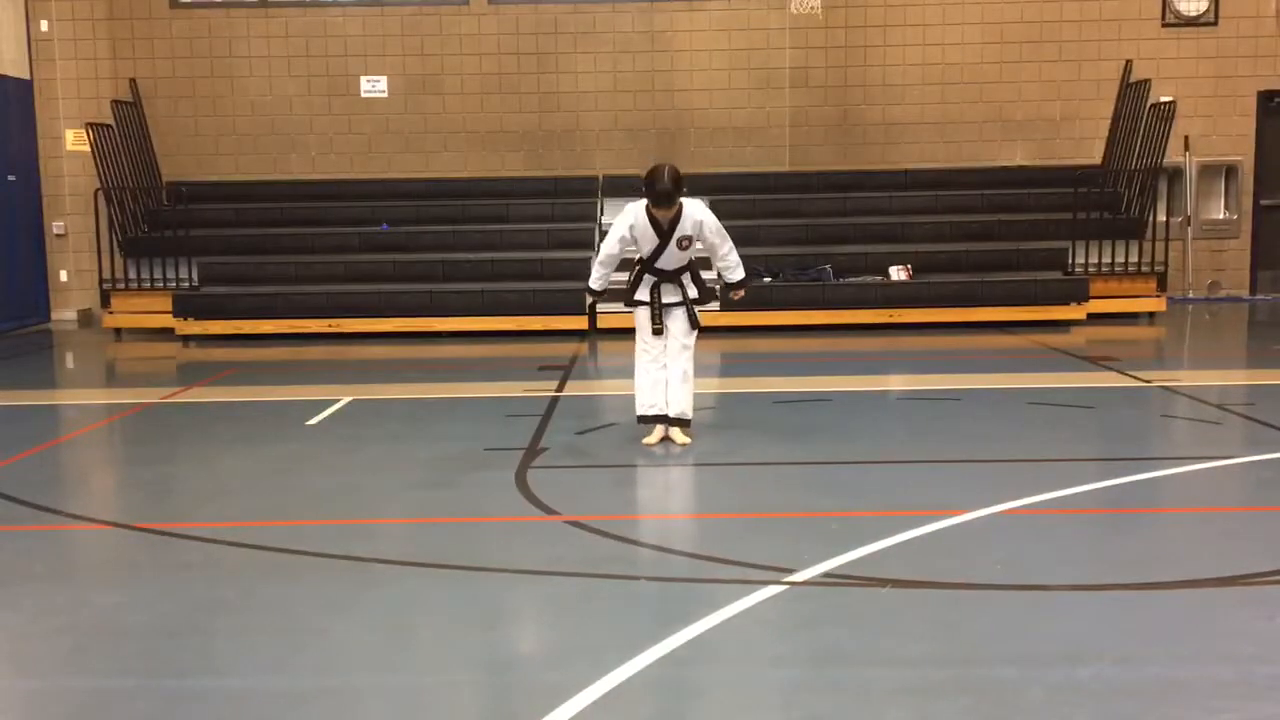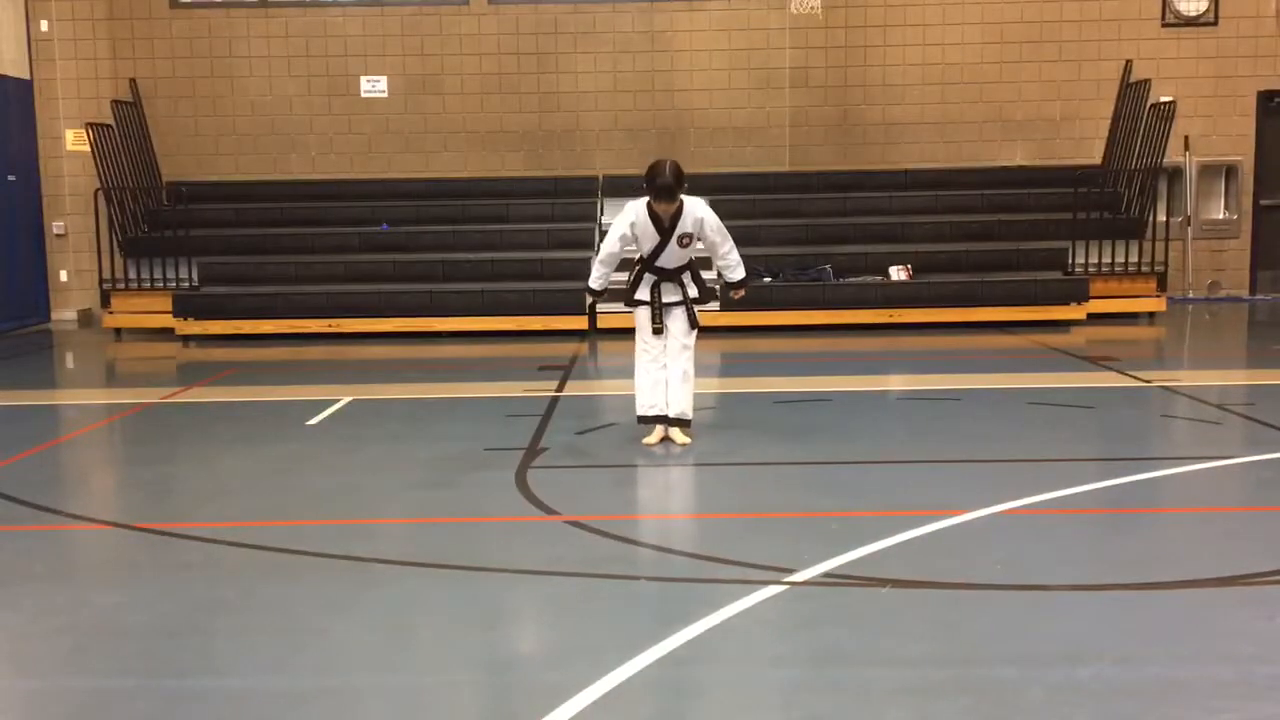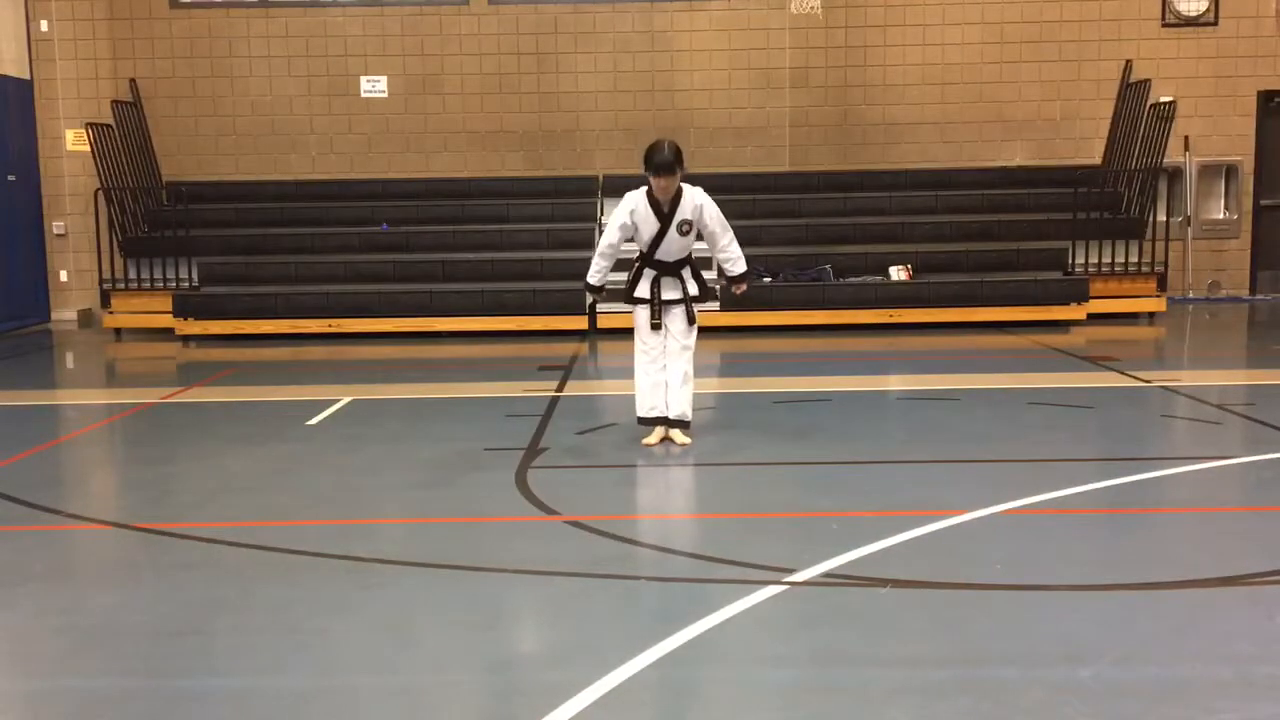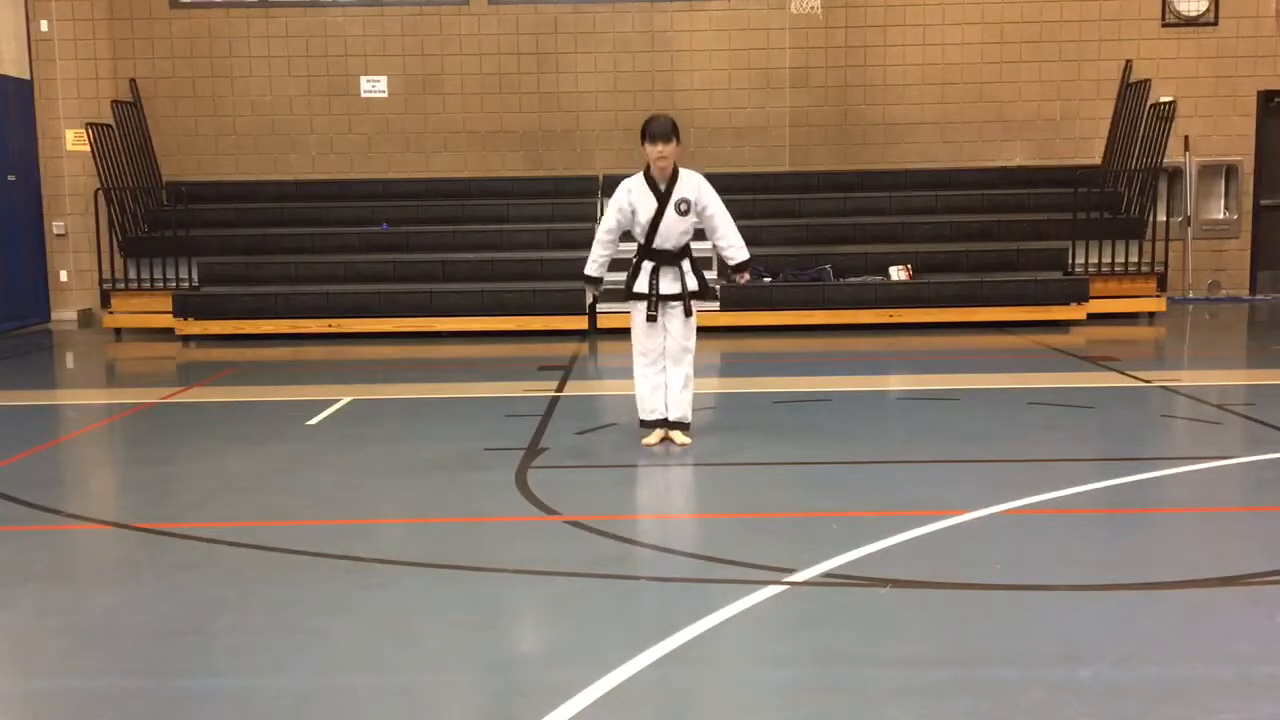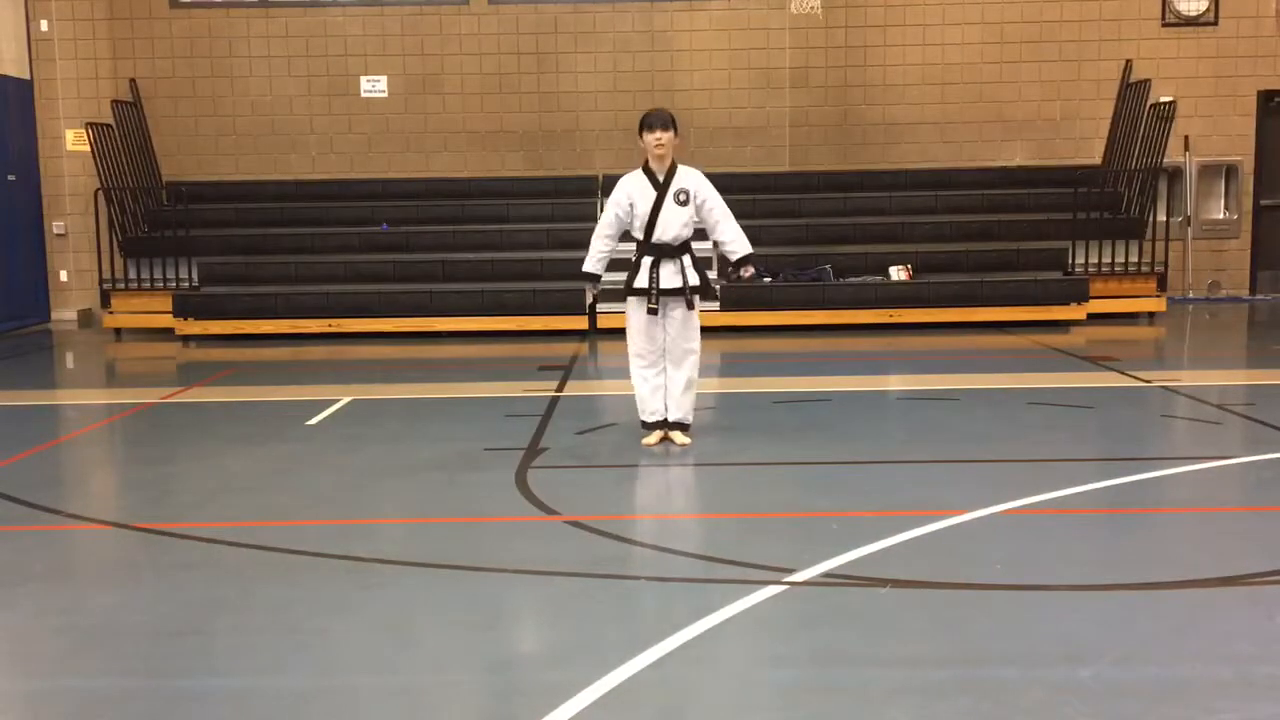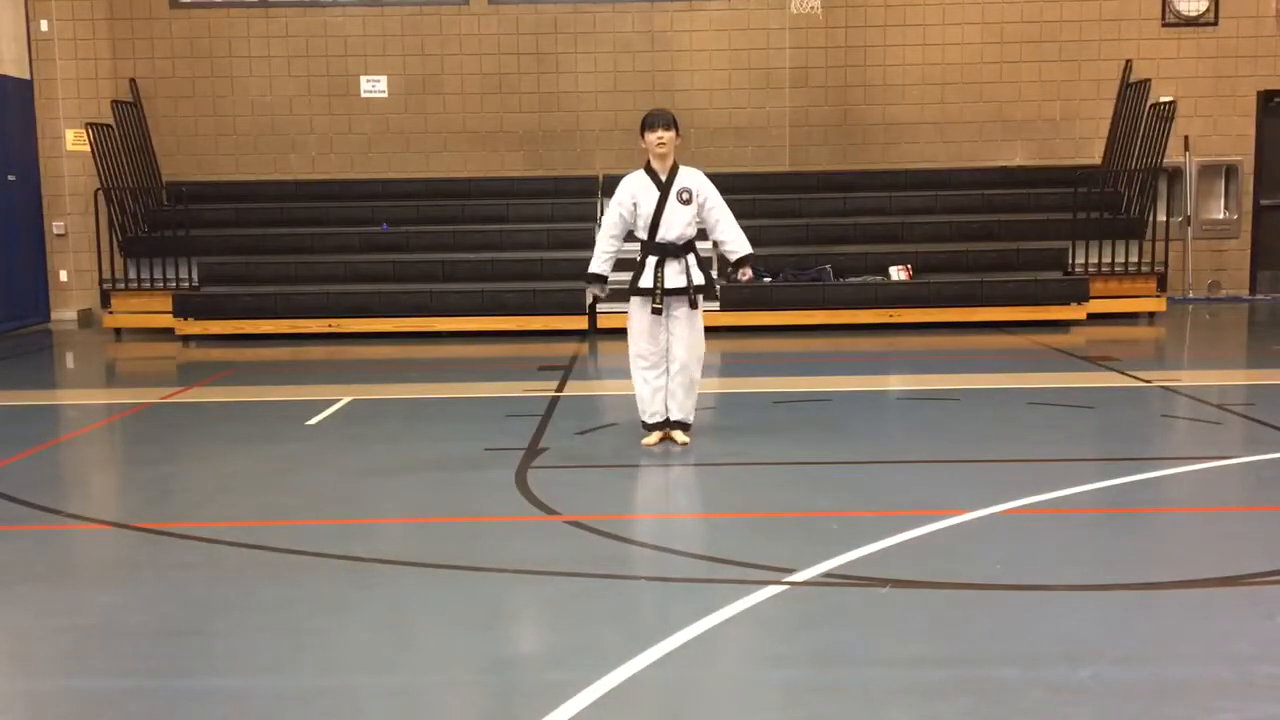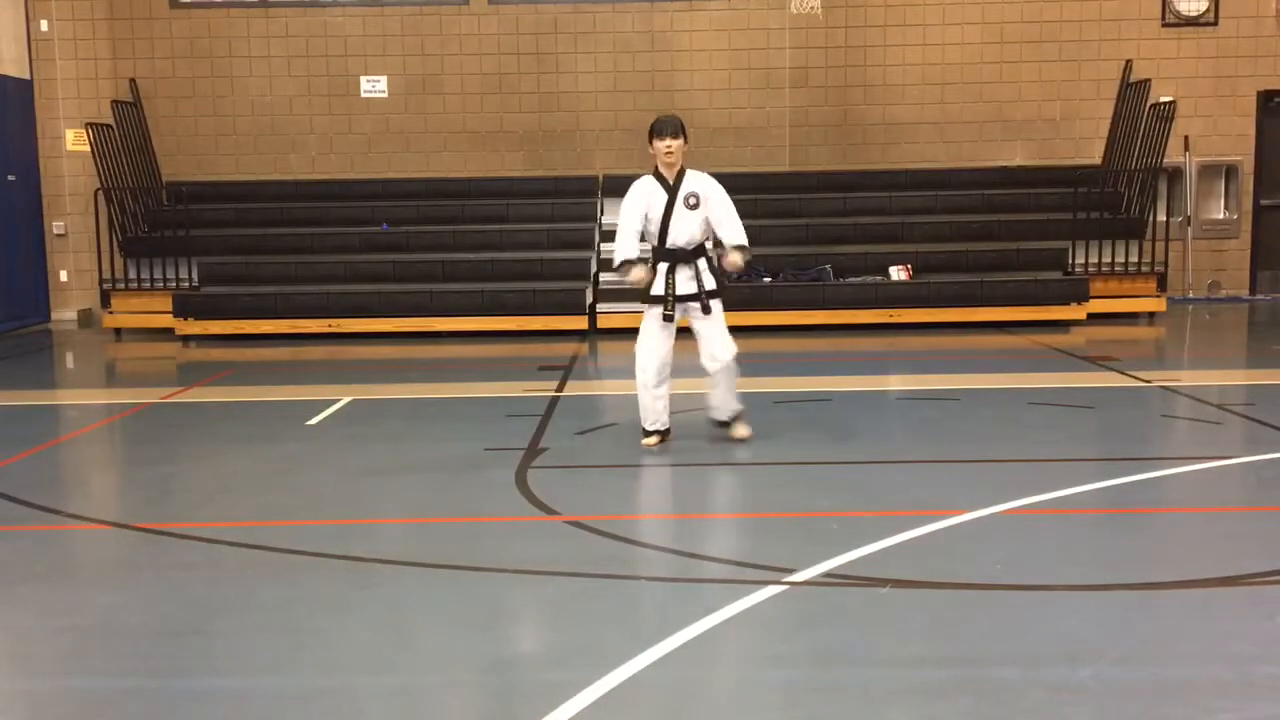
dt=0.2s
person 1, frame 1
left shoulder: (698, 214)
right shoulder: (632, 216)
left elbow: (722, 247)
right elbow: (609, 252)
left wrist: (736, 281)
right wrist: (596, 286)
left hip: (682, 286)
right hip: (647, 286)
left knee: (680, 353)
right knee: (649, 353)
left ankle: (677, 421)
right ankle: (657, 421)
person 1, frame 2
left shoulder: (698, 212)
right shoulder: (633, 214)
left elbow: (722, 246)
right elbow: (609, 251)
left wrist: (736, 280)
right wrist: (596, 287)
left hip: (683, 285)
right hip: (647, 286)
left knee: (681, 353)
right knee: (650, 353)
left ankle: (677, 422)
right ankle: (657, 422)
person 1, frame 3
left shoulder: (697, 200)
right shoulder: (633, 203)
left elbow: (722, 238)
right elbow: (609, 244)
left wrist: (737, 274)
right wrist: (595, 282)
left hip: (682, 281)
right hip: (647, 281)
left knee: (680, 352)
right knee: (649, 352)
left ankle: (677, 421)
right ankle: (656, 421)
person 1, frame 4
left shoulder: (695, 183)
right shoulder: (630, 188)
left elbow: (720, 225)
right elbow: (607, 233)
left wrist: (740, 262)
right wrist: (593, 275)
left hip: (681, 275)
right hip: (645, 275)
left knee: (680, 352)
right knee: (648, 353)
left ankle: (678, 422)
right ankle: (656, 422)
person 1, frame 5
left shoulder: (693, 179)
right shoulder: (629, 184)
left elbow: (720, 220)
right elbow: (607, 230)
left wrist: (742, 256)
right wrist: (592, 272)
left hip: (682, 272)
right hip: (645, 273)
left knee: (683, 352)
right knee: (645, 353)
left ankle: (678, 422)
right ankle: (655, 422)
person 1, frame 6
left shoulder: (695, 179)
right shoulder: (632, 184)
left elbow: (721, 221)
right elbow: (611, 230)
left wrist: (741, 258)
right wrist: (598, 275)
left hip: (687, 271)
right hip: (650, 273)
left knee: (687, 353)
right knee: (646, 354)
left ankle: (677, 420)
right ankle: (655, 422)
person 1, frame 7
left shoulder: (703, 183)
right shoulder: (640, 187)
left elbow: (726, 215)
right elbow: (624, 229)
left wrist: (737, 248)
right wrist: (628, 265)
left hip: (699, 275)
right hip: (657, 277)
left knee: (720, 351)
right knee: (652, 359)
left ankle: (727, 415)
right ankle: (656, 426)
